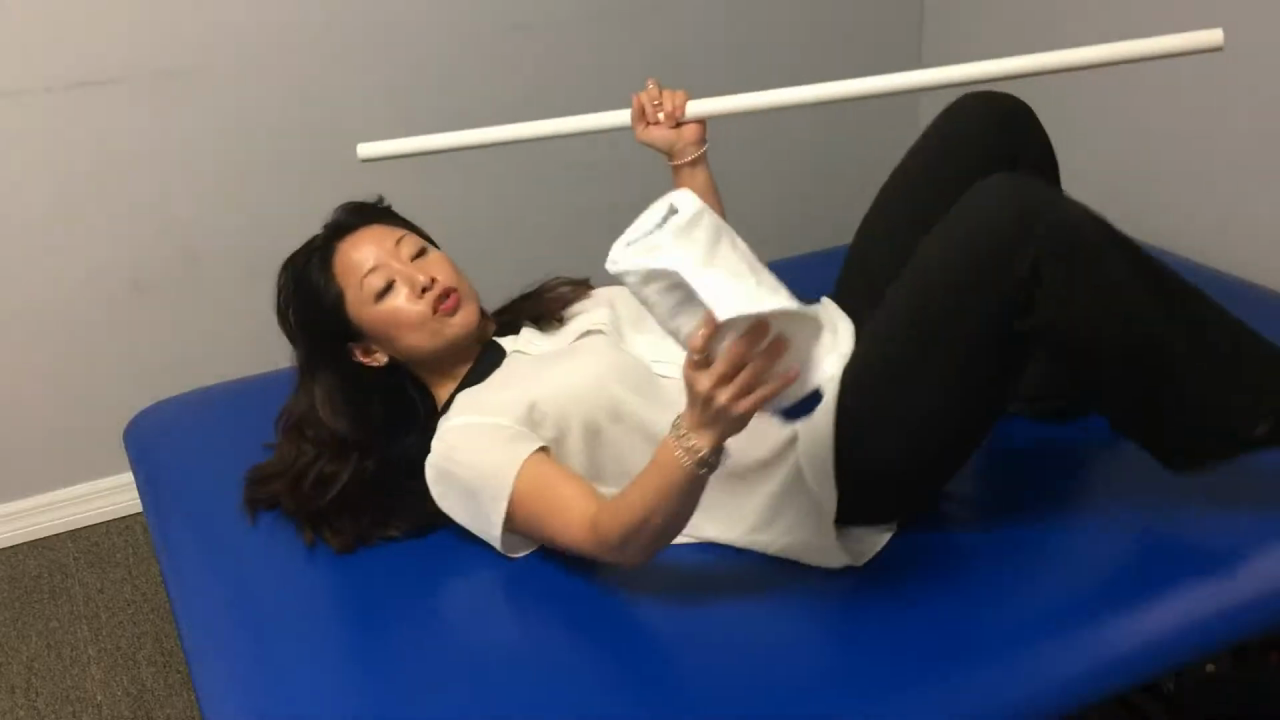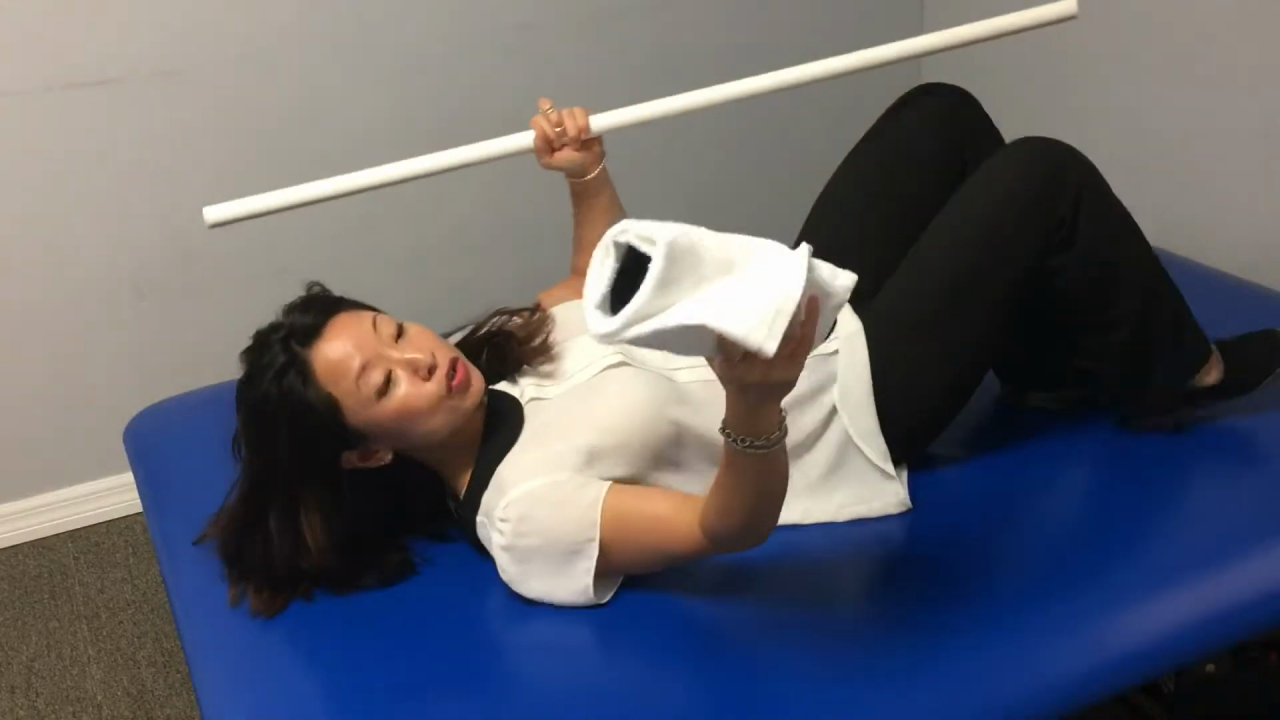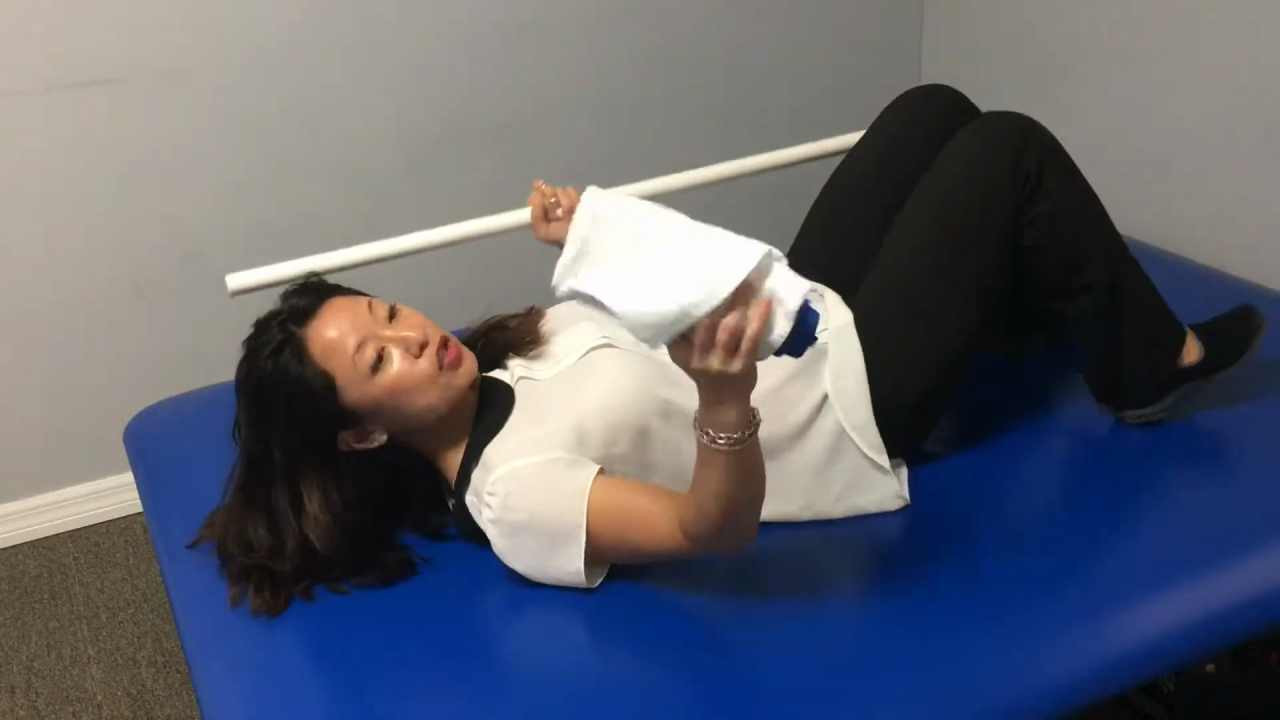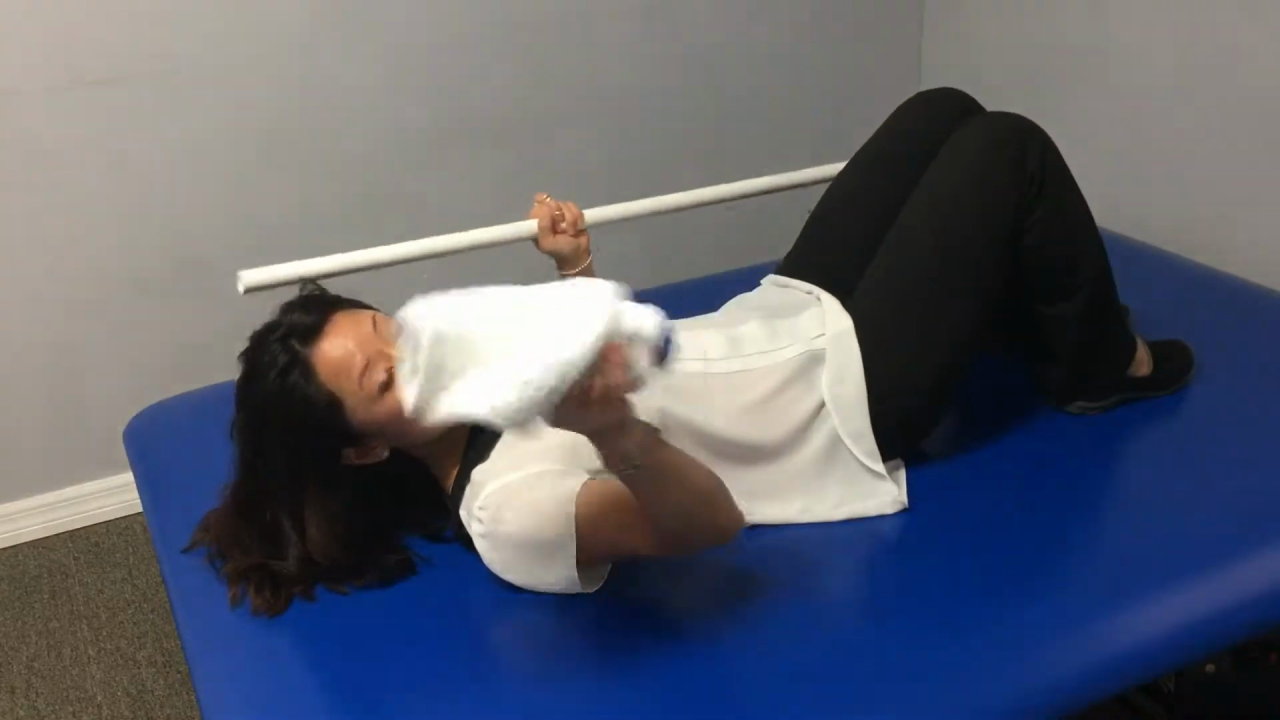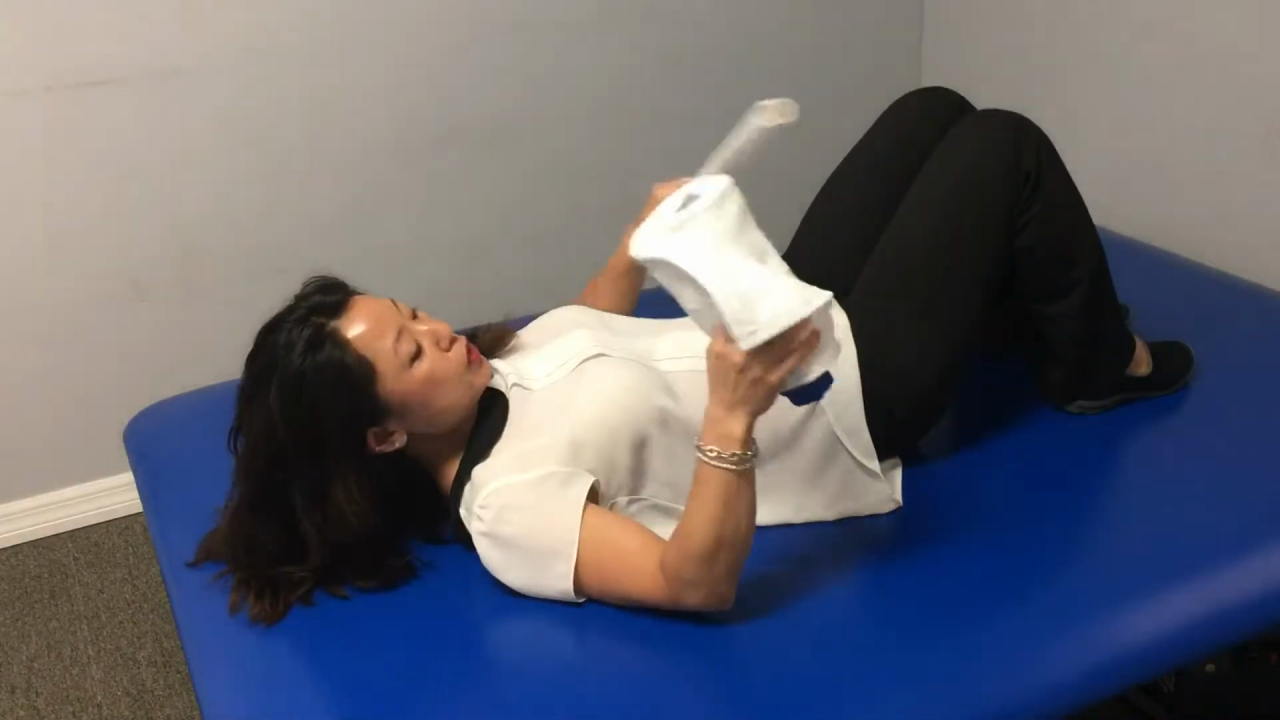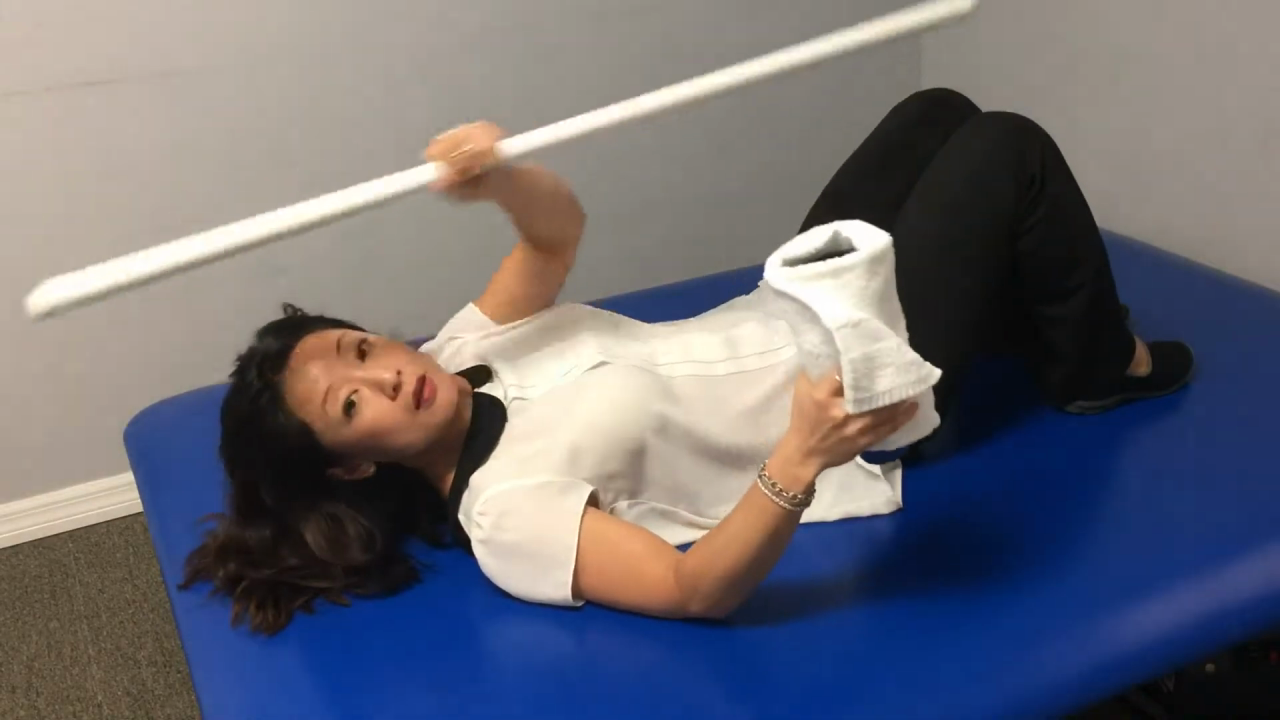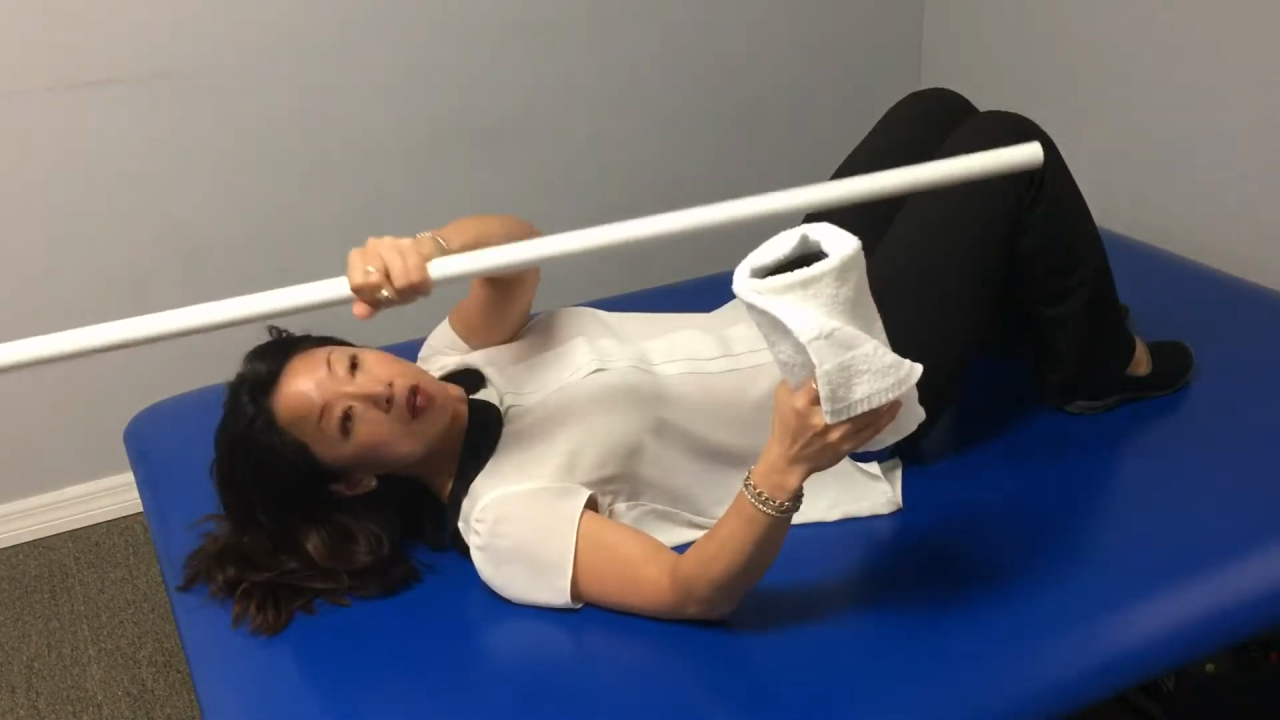
dt=0.7s
person 1, frame 1
left shoulder: (543, 315)
right shoulder: (462, 445)
right elbow: (609, 536)
left wrist: (688, 158)
right wrist: (701, 432)
left hip: (842, 349)
right hip: (838, 470)
left knee: (993, 125)
right knee: (1011, 222)
left ankle: (1048, 367)
person 1, frame 2
left shoulder: (485, 356)
right shoulder: (523, 518)
left elbow: (597, 284)
right elbow: (731, 526)
left wrist: (587, 176)
right wrist: (755, 407)
left hip: (806, 321)
right hip: (860, 402)
left knee: (942, 113)
right knee: (1044, 176)
left ankle: (1050, 362)
right ankle: (1168, 377)
person 1, frame 3
left shoulder: (484, 364)
right shoulder: (510, 494)
right elbow: (716, 527)
left wrist: (578, 251)
right wrist: (727, 397)
left hip: (807, 321)
right hip: (859, 395)
left knee: (935, 111)
right knee: (1011, 149)
left ankle: (1029, 299)
right ankle: (1148, 362)
person 1, frame 4
right shoulder: (504, 510)
right elbow: (713, 519)
left wrist: (573, 269)
right wrist: (605, 426)
left hip: (793, 315)
right hip: (858, 396)
left knee: (947, 114)
right knee: (1009, 151)
left ankle: (1038, 321)
right ankle: (1097, 369)
person 1, frame 5
left shoulder: (479, 376)
right shoulder: (503, 507)
right elbow: (698, 585)
left wrist: (638, 245)
right wrist: (731, 416)
left hip: (799, 320)
right hip: (855, 393)
left knee: (933, 111)
right knee: (1003, 144)
left ankle: (1036, 323)
right ankle: (1097, 365)
person 1, frame 6
left shoulder: (464, 357)
right shoulder: (503, 516)
left elbow: (561, 228)
right elbow: (697, 590)
left wrist: (492, 173)
right wrist: (803, 462)
left hip: (795, 319)
left knee: (943, 114)
right knee: (1011, 148)
left ankle: (1029, 327)
right ankle: (1099, 368)
person 1, frame 7
left shoulder: (450, 369)
right shoulder: (500, 521)
left elbow: (512, 245)
right elbow: (693, 591)
left wrist: (419, 252)
right wrist: (785, 470)
left knee: (940, 114)
right knee: (1007, 155)
left ankle: (1037, 329)
right ankle: (1099, 367)
